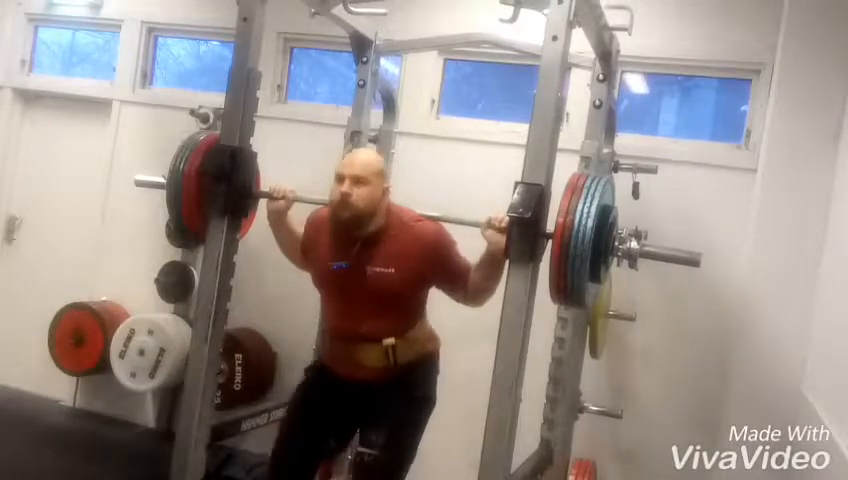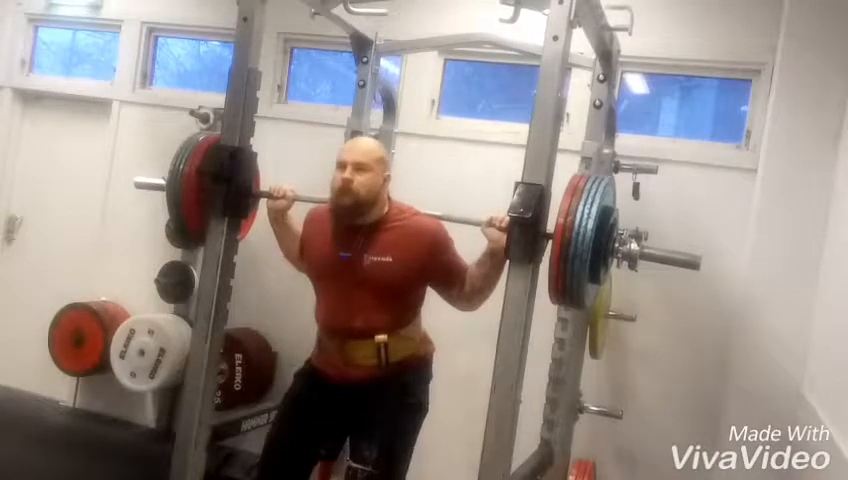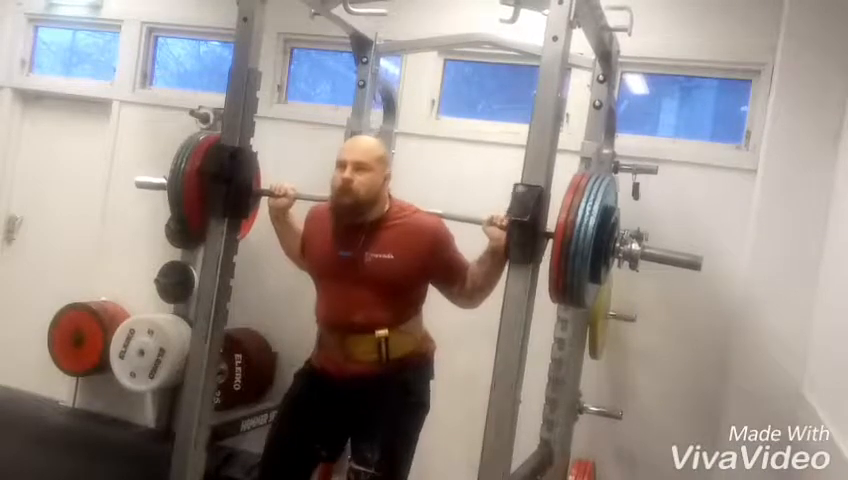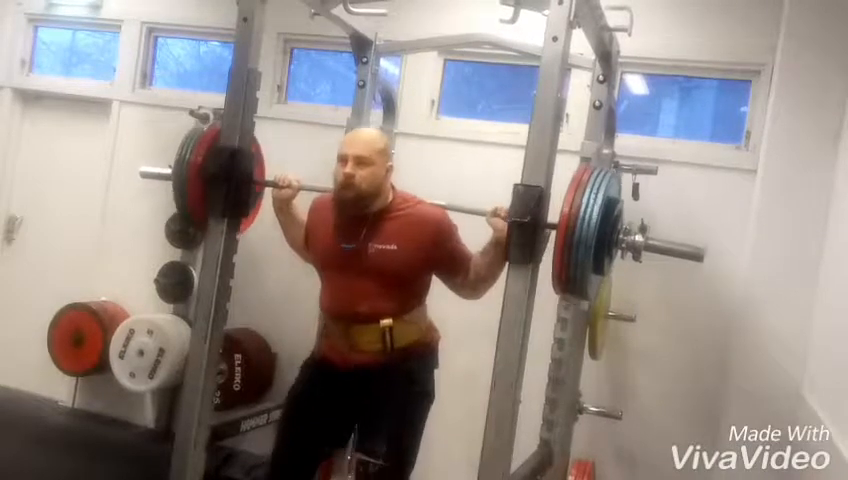
dt=0.2s
person 1, frame 1
left shoulder: (423, 237)
right shoulder: (321, 224)
left elbow: (472, 292)
left wrist: (496, 254)
right wrist: (278, 218)
left hip: (402, 377)
right hip: (334, 368)
person 1, frame 2
left shoulder: (422, 233)
right shoulder: (318, 220)
left elbow: (467, 295)
left wrist: (496, 253)
right wrist: (278, 216)
left hip: (393, 380)
right hip: (326, 371)
person 1, frame 3
left shoulder: (423, 231)
right shoulder: (319, 219)
left elbow: (467, 293)
left wrist: (497, 252)
right wrist: (279, 215)
left hip: (394, 379)
right hip: (326, 369)
person 1, frame 4
left shoulder: (427, 222)
right shoulder: (323, 209)
left elbow: (470, 284)
left wrist: (500, 242)
right wrist: (283, 206)
left hip: (399, 368)
right hip: (331, 359)
